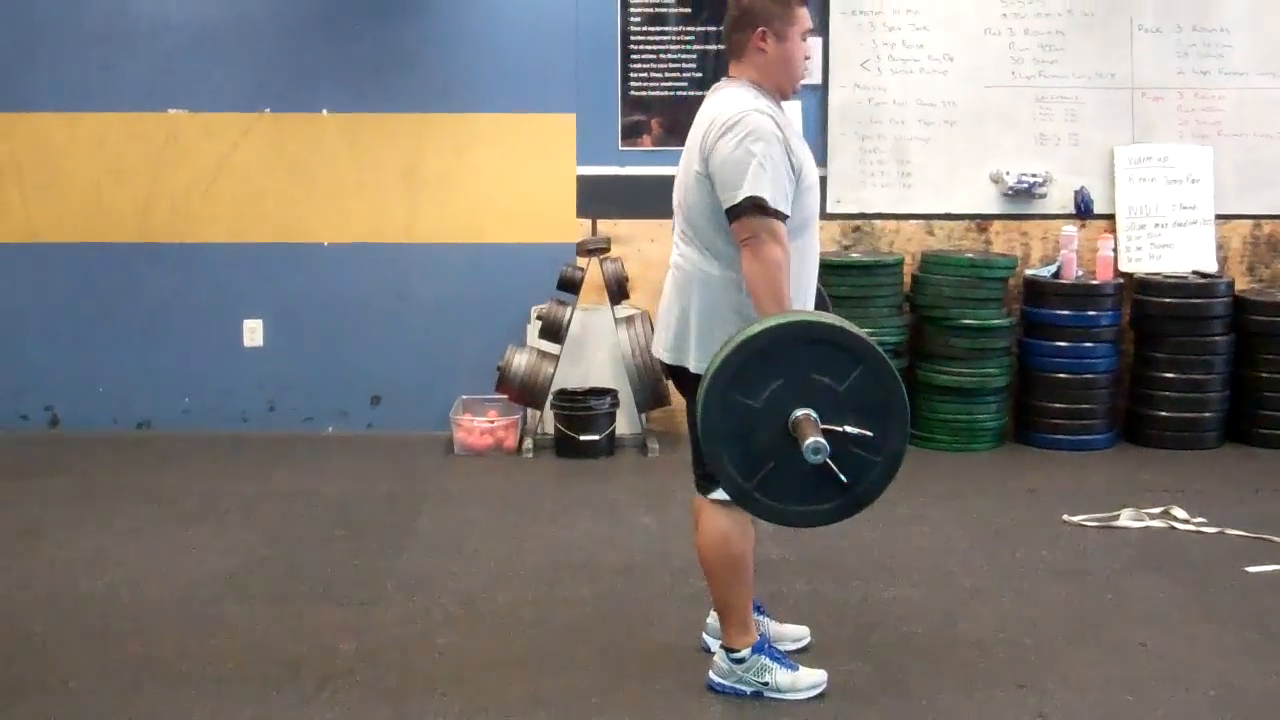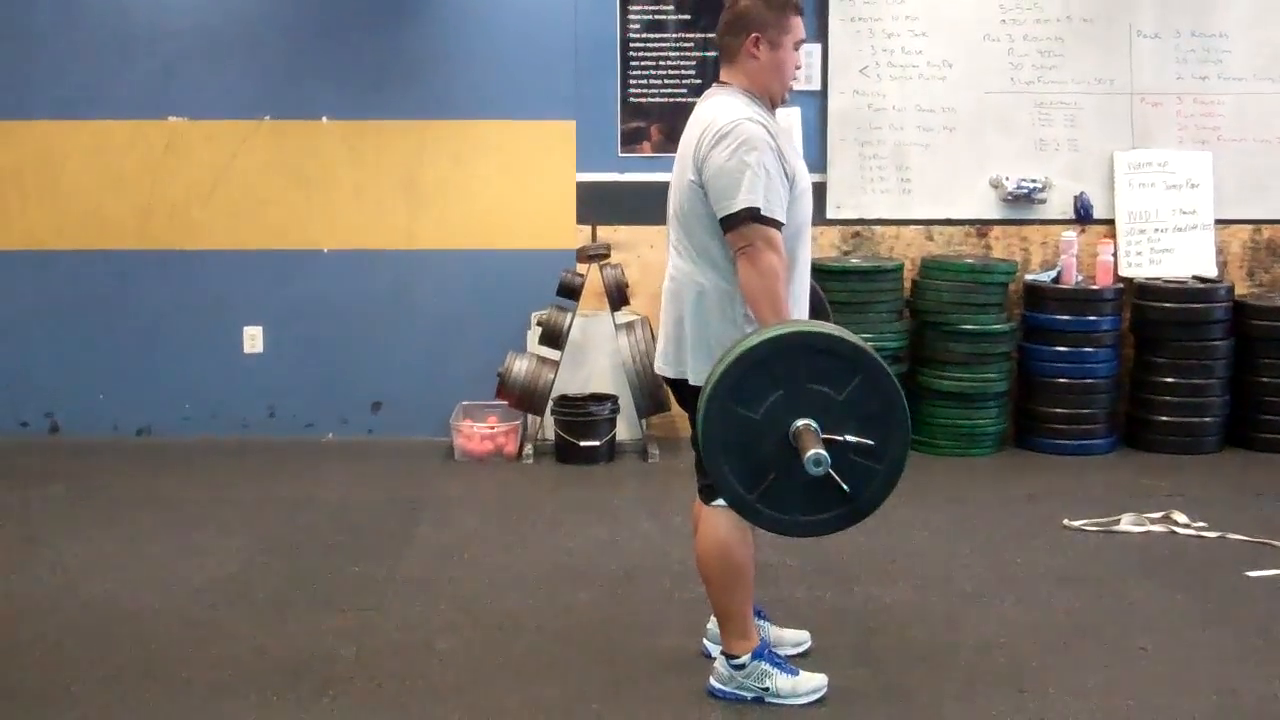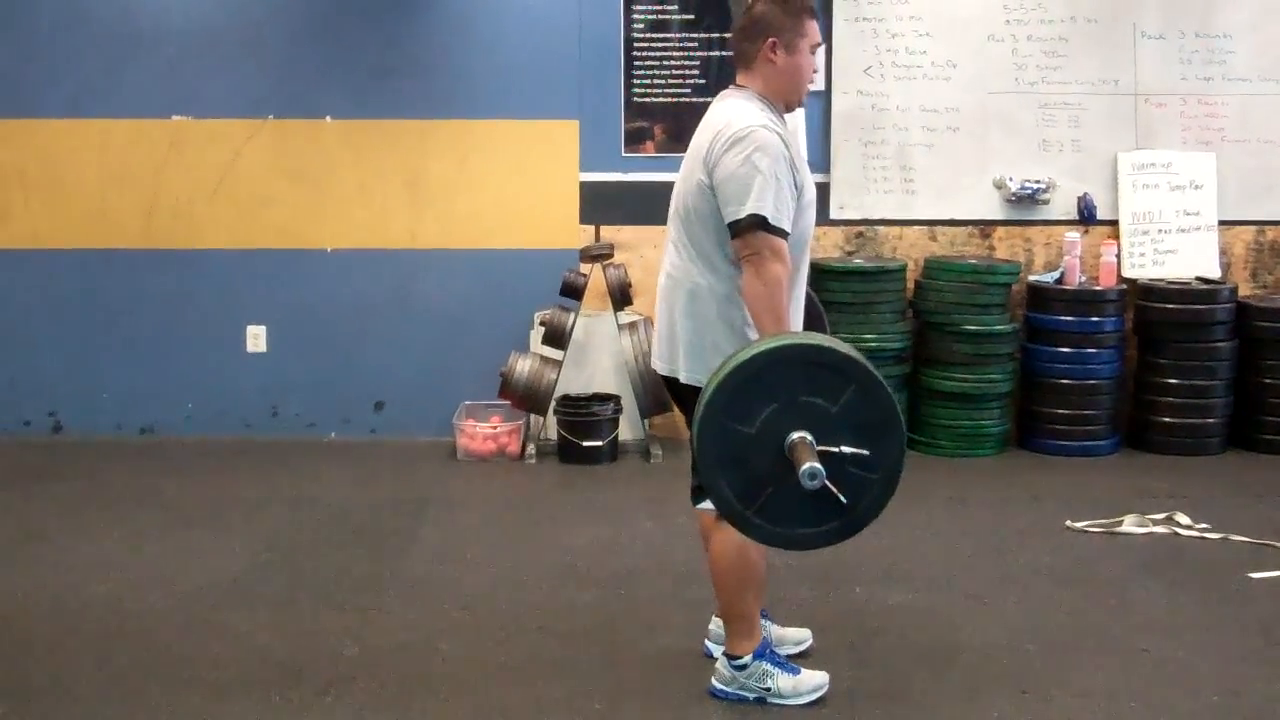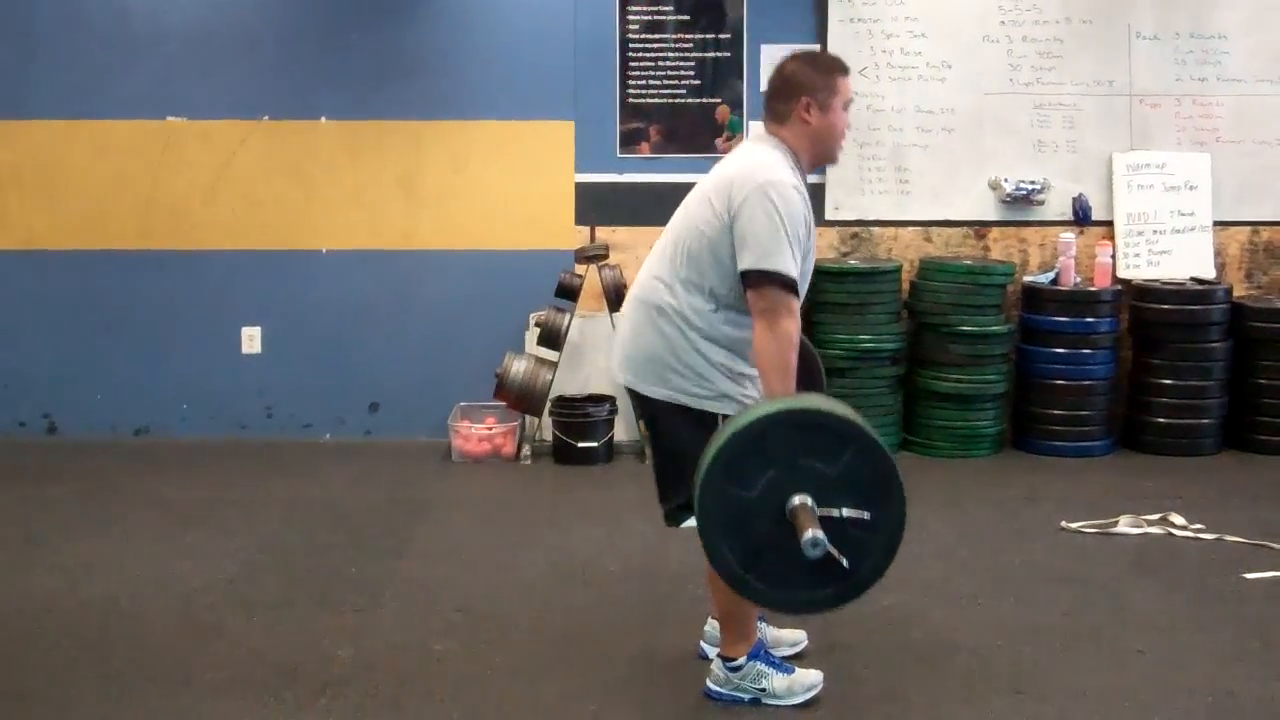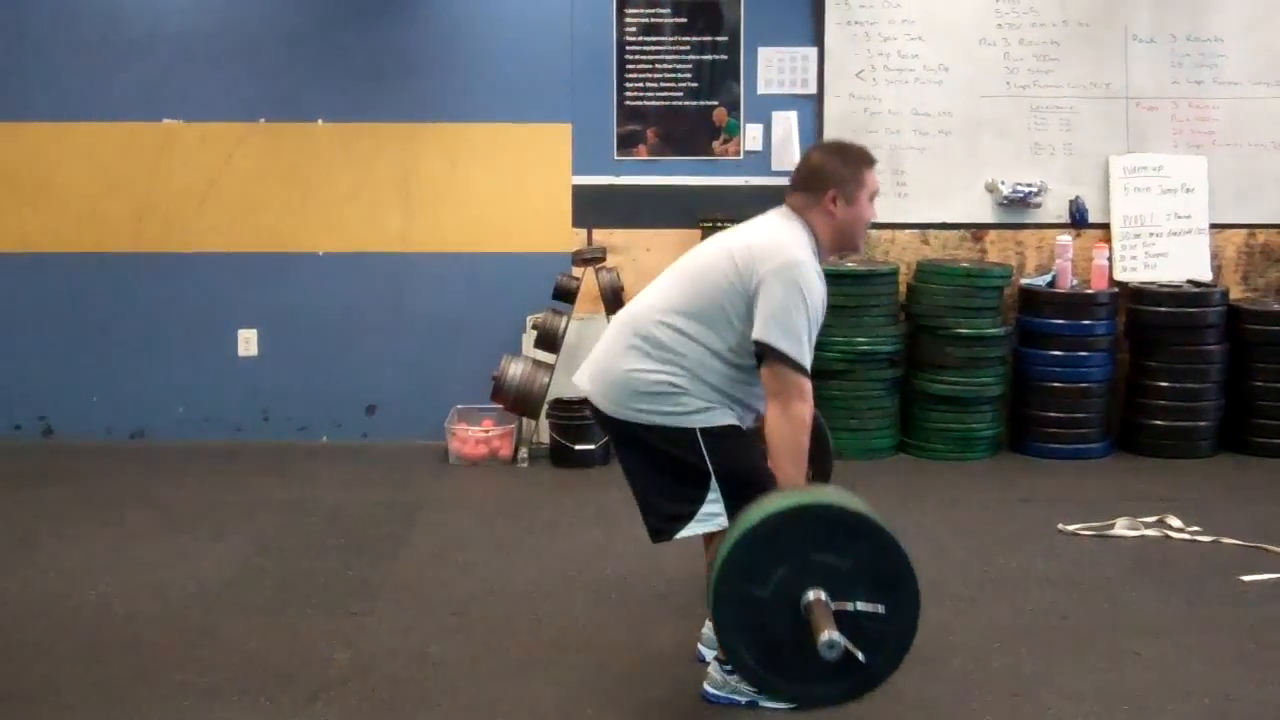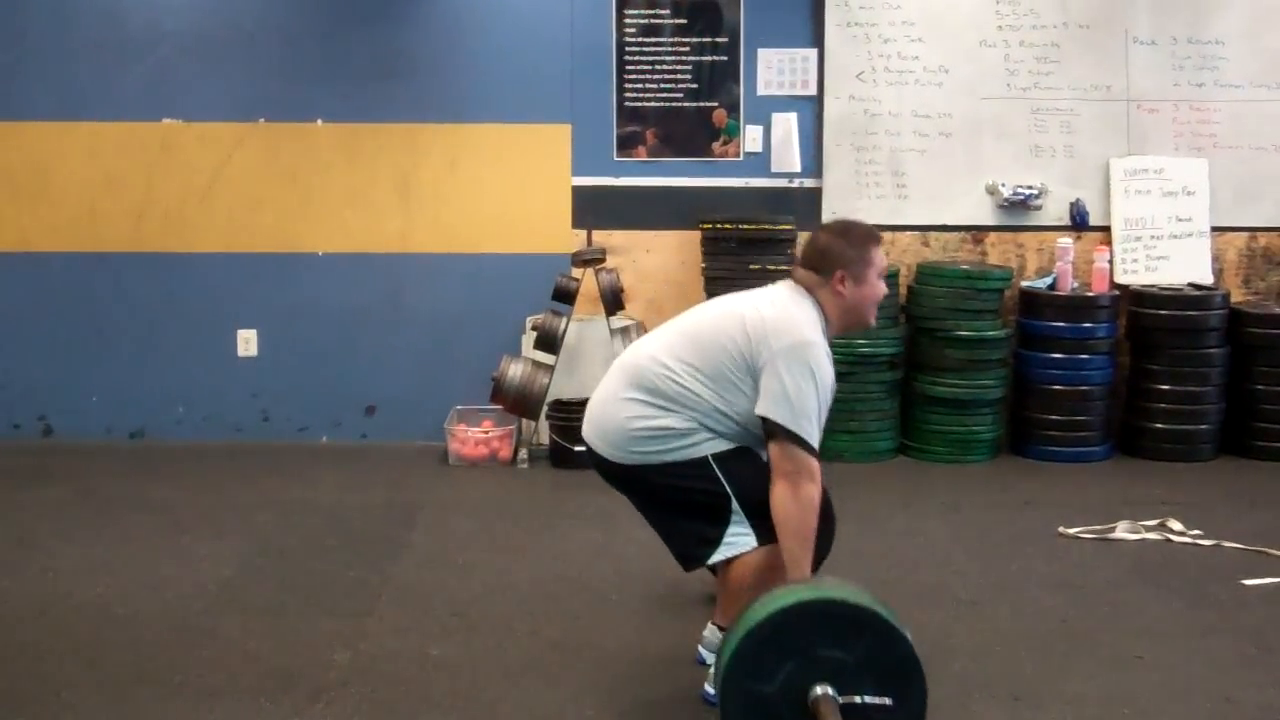
dt=0.2s
person 1, frame 1
left shoulder: (739, 109)
right shoulder: (750, 120)
right elbow: (760, 242)
left hip: (719, 329)
right hip: (729, 337)
left knee: (732, 483)
right knee: (732, 489)
left ankle: (733, 616)
right ankle: (739, 655)
person 1, frame 2
left shoulder: (727, 116)
right shoulder: (741, 129)
right elbow: (755, 252)
left hip: (719, 340)
right hip: (729, 346)
left knee: (727, 492)
right knee: (731, 497)
left ankle: (733, 621)
right ankle: (739, 661)
person 1, frame 3
left shoulder: (738, 118)
right shoulder: (753, 133)
right elbow: (761, 259)
left hip: (711, 338)
right hip: (724, 346)
left ankle: (735, 621)
right ankle: (743, 662)
person 1, frame 4
left shoulder: (760, 165)
right shoulder: (774, 185)
right elbow: (773, 315)
left wrist: (774, 406)
left hip: (681, 349)
right hip: (688, 364)
right knee: (742, 511)
left ankle: (732, 623)
right ankle: (738, 664)
person 1, frame 5
left shoulder: (777, 237)
right shoulder: (792, 264)
left elbow: (775, 385)
right elbow: (788, 396)
left hip: (644, 376)
right hip: (653, 390)
left knee: (742, 508)
right knee: (748, 515)
right ankle: (733, 670)
person 1, frame 6
left shoulder: (785, 307)
right shoulder: (800, 341)
right elbow: (795, 476)
right wrist: (801, 590)
left hip: (632, 417)
right hip: (645, 434)
left knee: (752, 513)
right knee: (770, 526)
left ankle: (726, 633)
